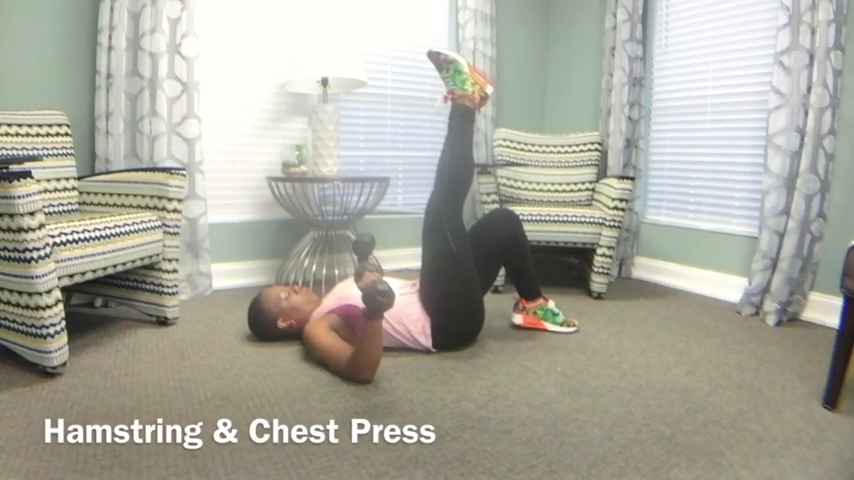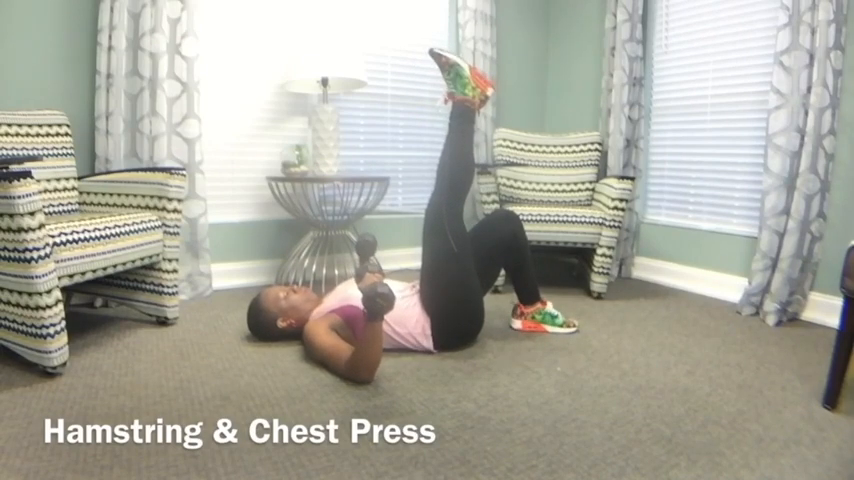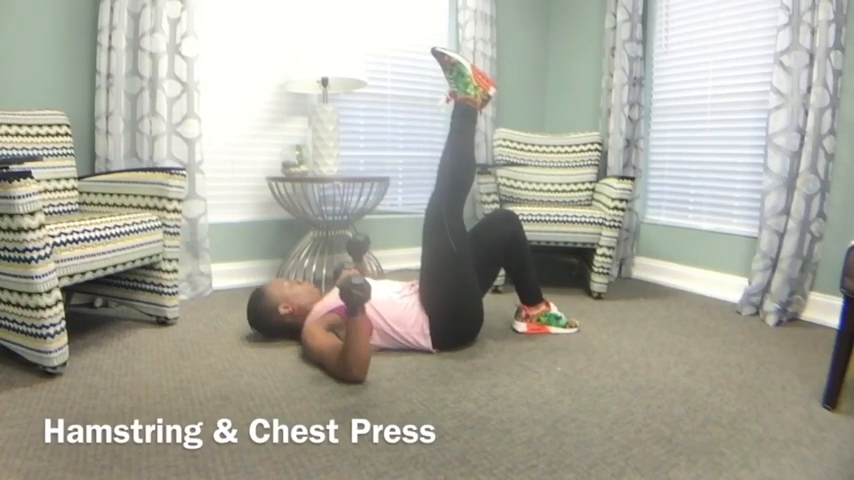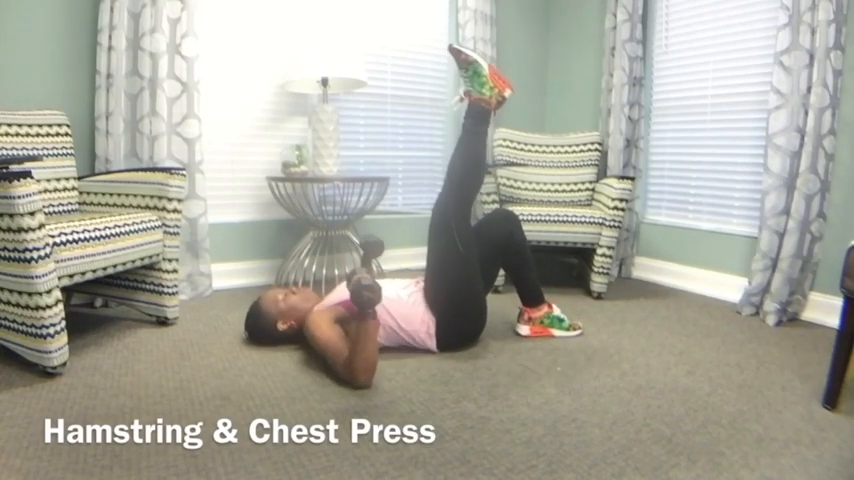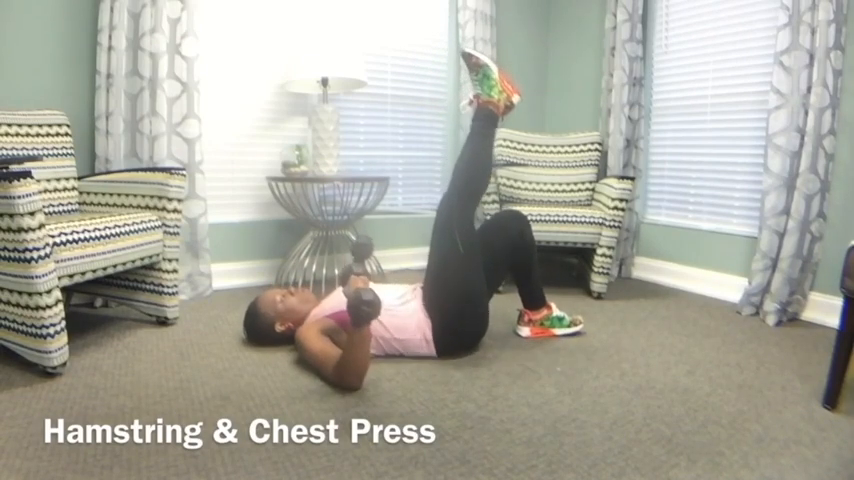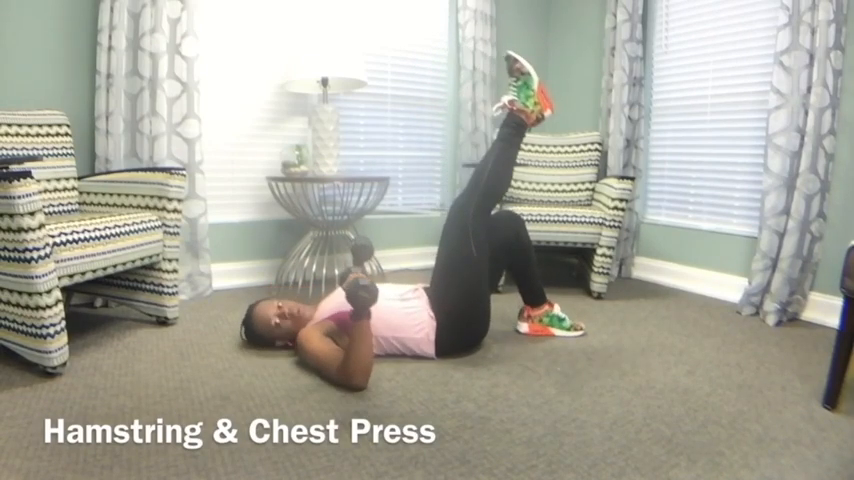
dt=0.5s
person 1, frame 1
left shoulder: (328, 307)
right shoulder: (316, 330)
right elbow: (362, 371)
right wrist: (374, 309)
left hip: (437, 306)
right hip: (447, 324)
left knee: (502, 220)
right knee: (443, 209)
left ankle: (532, 304)
right ankle: (463, 103)
person 1, frame 2
left shoulder: (328, 309)
right shoulder: (316, 331)
right elbow: (361, 371)
right wrist: (373, 311)
left hip: (434, 305)
right hip: (446, 324)
left knee: (503, 221)
right knee: (443, 210)
left ankle: (530, 308)
right ankle: (464, 104)
person 1, frame 3
left shoulder: (326, 307)
right shoulder: (314, 330)
right elbow: (354, 369)
left hip: (441, 308)
right hip: (446, 322)
left knee: (503, 221)
right knee: (444, 209)
left ankle: (533, 310)
right ankle: (466, 103)
person 1, frame 4
left shoulder: (329, 307)
right shoulder: (318, 324)
right elbow: (359, 375)
left hip: (437, 304)
right hip: (449, 322)
left knee: (503, 221)
right knee: (451, 206)
left ankle: (536, 312)
right ankle: (481, 103)
person 1, frame 5
left shoulder: (325, 311)
right shoulder: (309, 335)
right elbow: (349, 377)
left hip: (439, 311)
right hip: (449, 327)
left knee: (511, 223)
right knee: (455, 207)
left ankle: (536, 314)
right ankle: (488, 108)
person 1, frame 6
left shoulder: (324, 313)
right shoulder: (310, 338)
right elbow: (355, 377)
right wrist: (360, 313)
left hip: (435, 305)
right hip: (449, 327)
left knee: (506, 223)
right knee: (468, 211)
left ankle: (537, 311)
right ankle: (519, 116)
